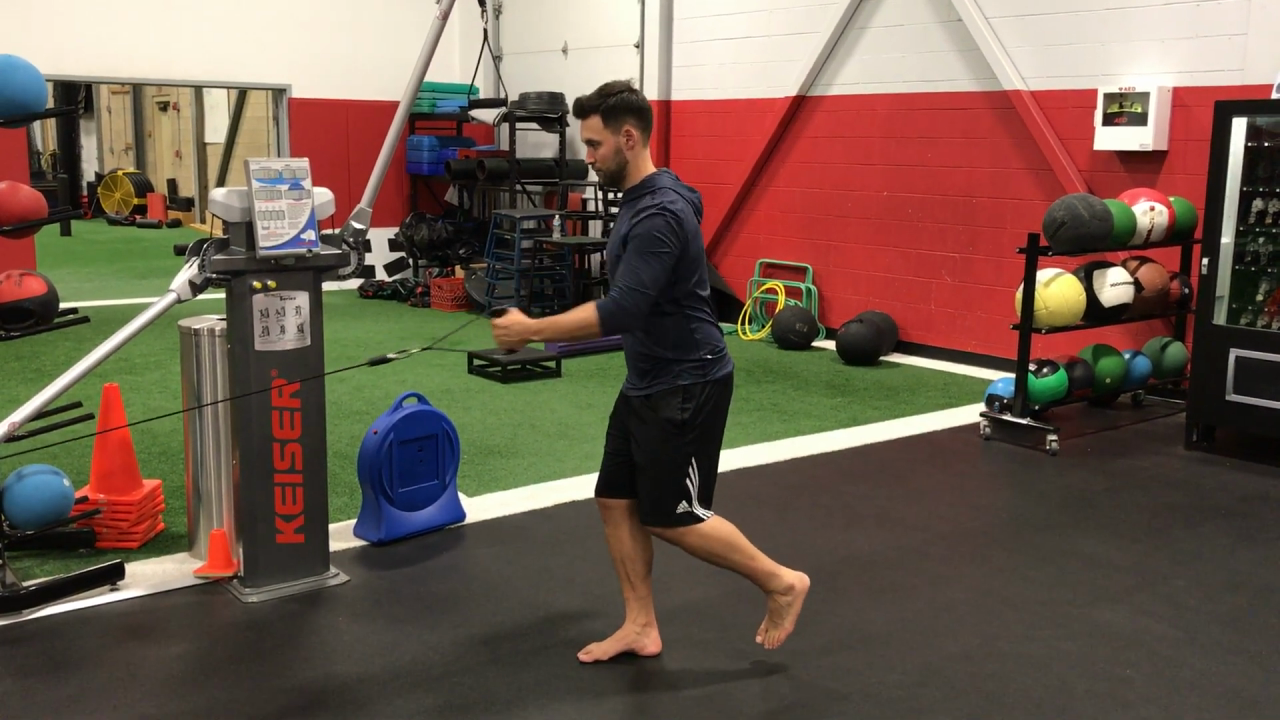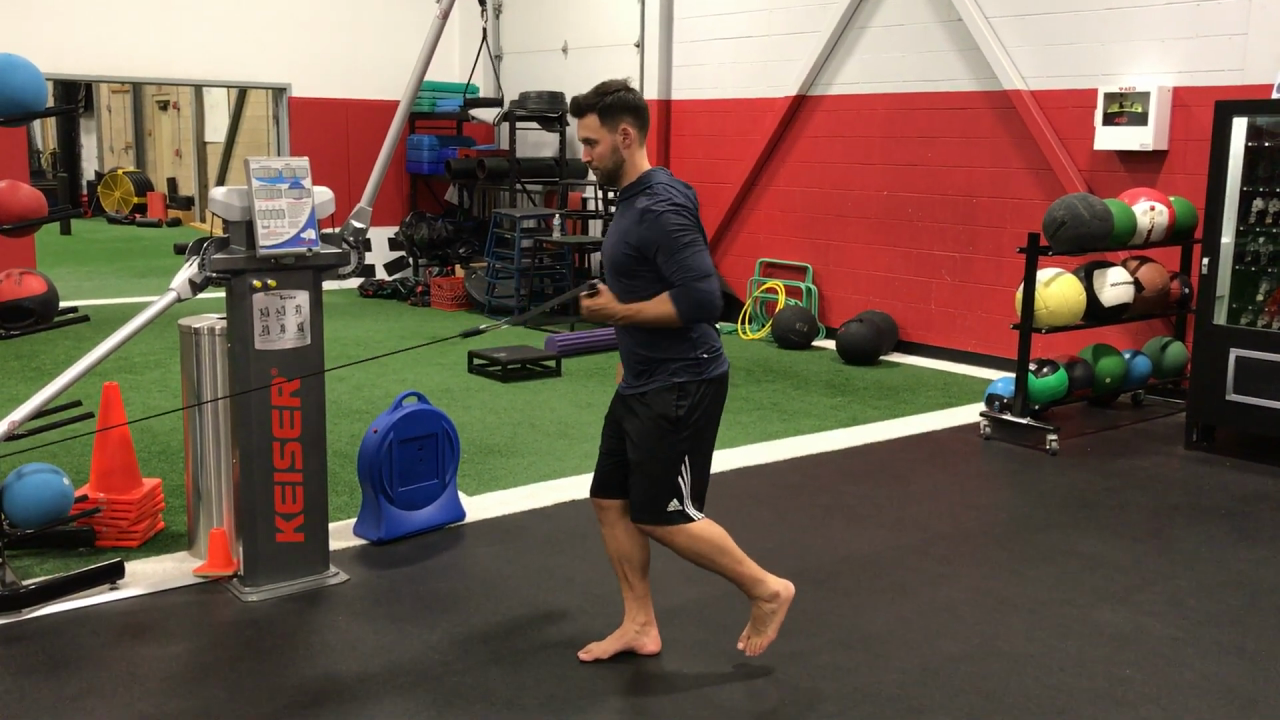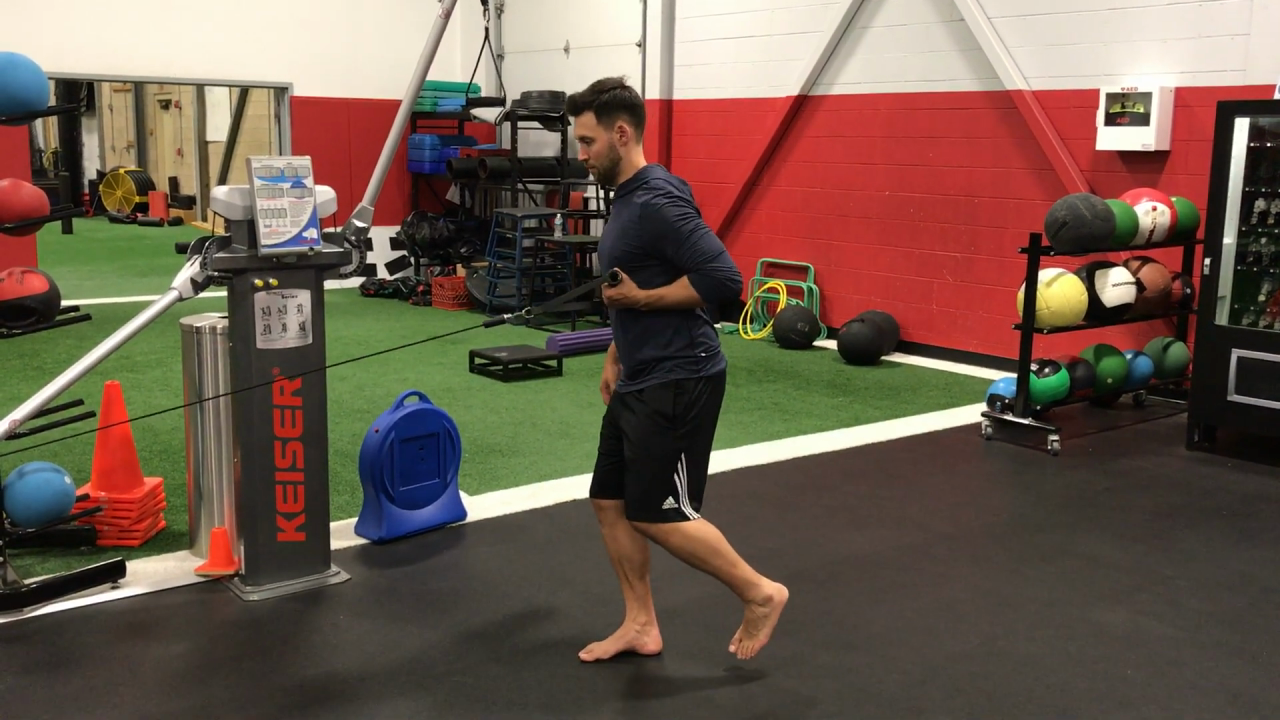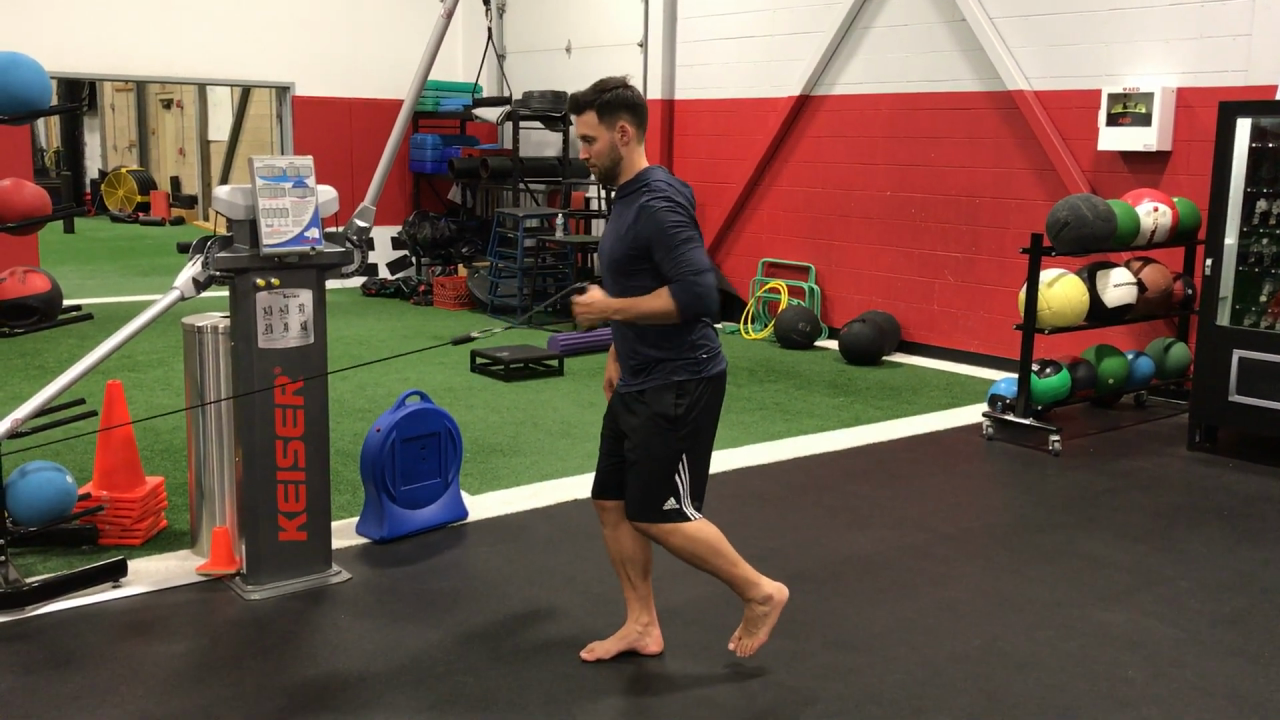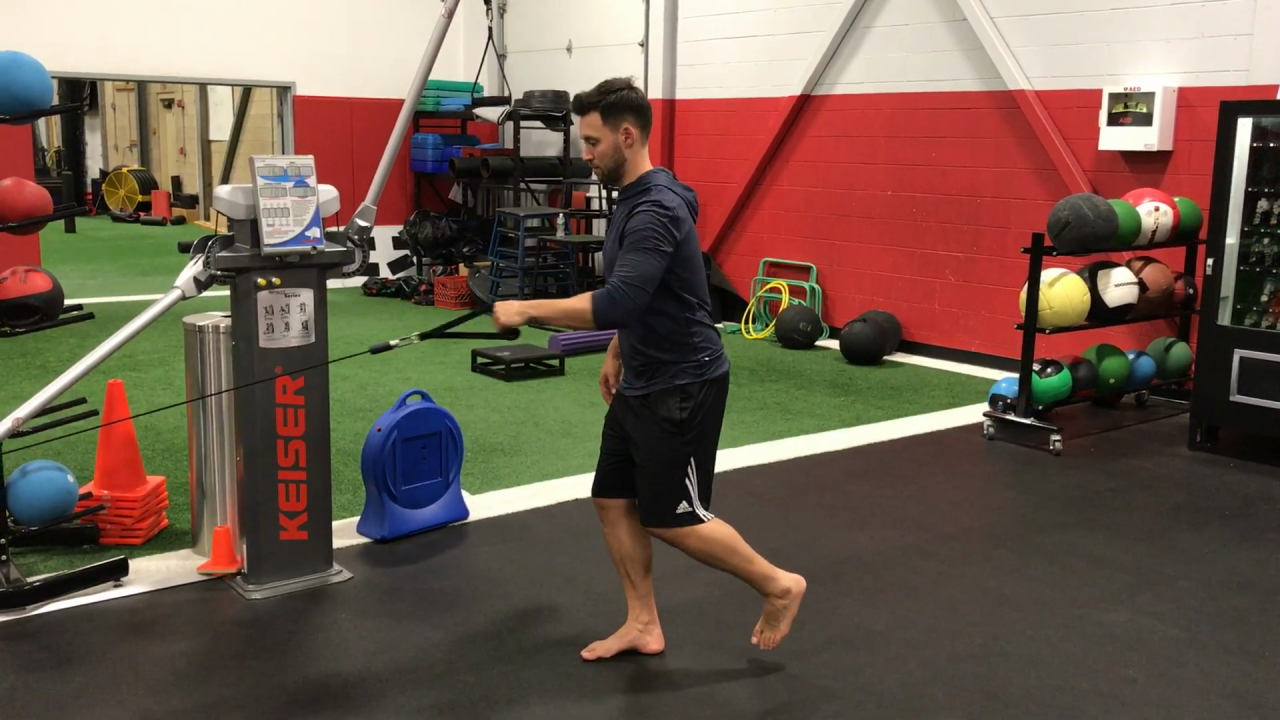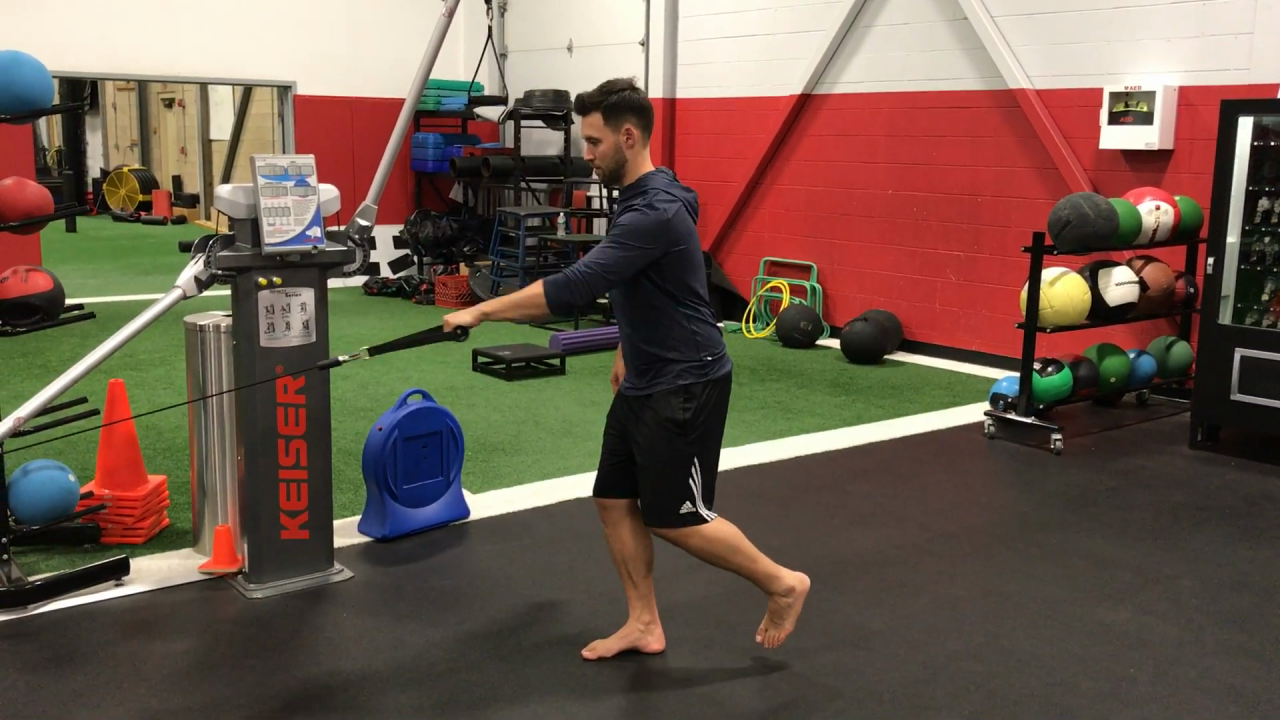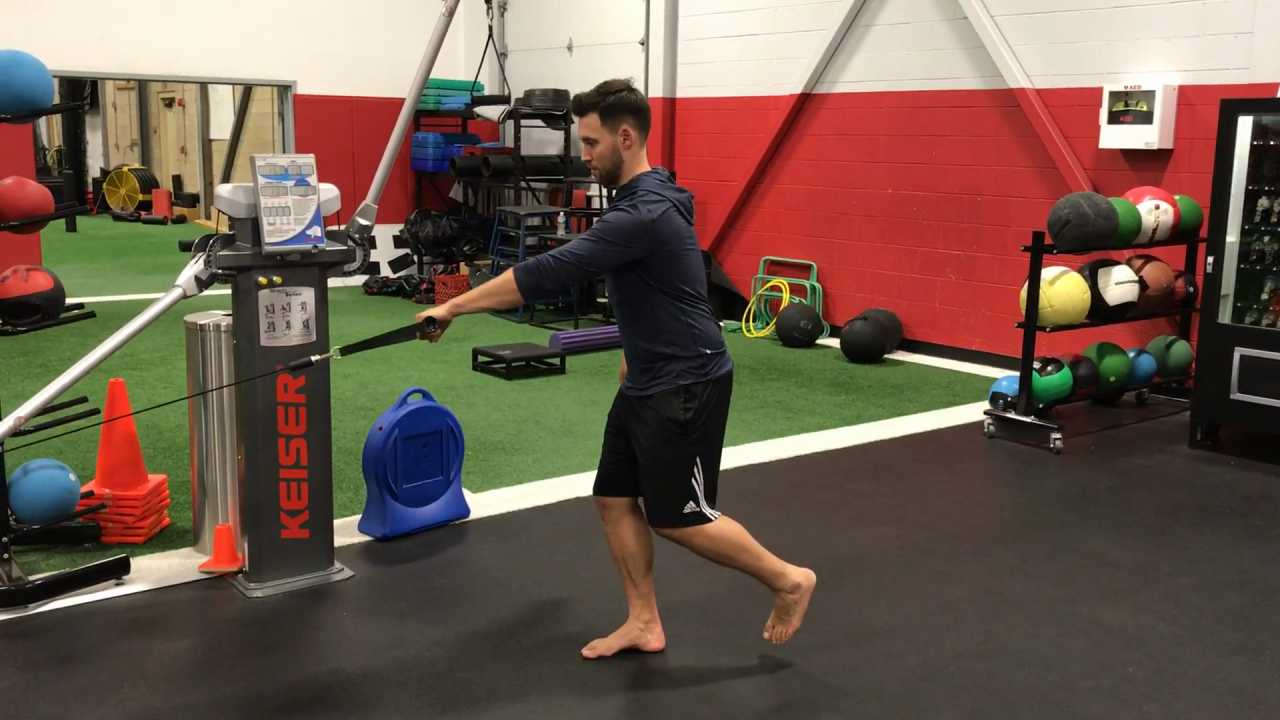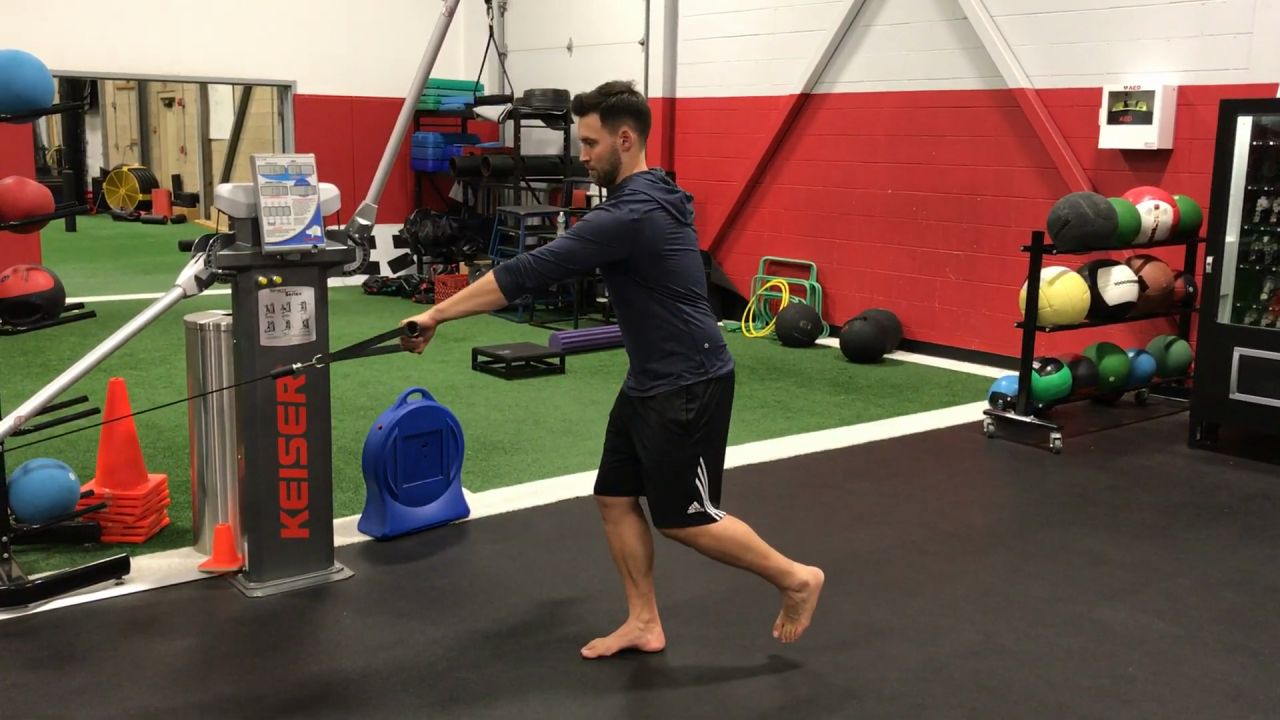
dt=0.3s
person 1, frame 1
left shoulder: (659, 212)
right shoulder: (640, 200)
left elbow: (621, 311)
left wrist: (531, 329)
left hip: (686, 384)
right hip: (650, 380)
left knee: (673, 517)
right knee: (616, 502)
left ankle: (782, 583)
right ankle: (641, 627)
person 1, frame 2
left shoulder: (661, 209)
right shoulder: (633, 201)
left elbow: (702, 301)
left wrist: (619, 312)
right wrist: (629, 356)
left hip: (681, 384)
right hip: (645, 380)
left knee: (662, 516)
right knee: (611, 502)
left ankle: (766, 591)
right ankle: (640, 626)
person 1, frame 3
left shoulder: (658, 202)
right shoulder: (629, 198)
left elbow: (722, 279)
left wrist: (642, 298)
right wrist: (614, 356)
left hip: (678, 380)
right hip: (640, 379)
left knee: (658, 514)
right knee: (610, 502)
left ankle: (759, 593)
right ankle: (641, 626)
person 1, frame 4
left shoulder: (658, 205)
right shoulder: (629, 198)
left elbow: (696, 296)
left wrist: (609, 309)
right wrist: (617, 352)
left hip: (679, 383)
right hip: (641, 381)
left knee: (659, 515)
right knee: (612, 503)
left ankle: (761, 593)
right ankle: (642, 625)
person 1, frame 5
left shoulder: (655, 209)
right shoulder: (632, 199)
left elbow: (619, 302)
left wrist: (529, 309)
right wrist: (616, 353)
left hip: (682, 385)
right hip: (643, 382)
left knee: (673, 518)
right knee: (613, 502)
left ankle: (777, 586)
right ankle: (643, 625)
person 1, frame 6
left shoulder: (653, 212)
right shoulder: (639, 200)
left elbow: (574, 288)
left wrist: (480, 312)
right wrist: (625, 353)
left hip: (685, 386)
right hip: (646, 381)
left knee: (675, 519)
right knee: (615, 501)
left ankle: (782, 584)
right ankle: (644, 625)
person 1, frame 7
left shoulder: (642, 213)
right shoulder: (641, 199)
left elbow: (549, 273)
left wrist: (454, 306)
right wrist: (635, 349)
left hip: (685, 384)
right hip: (650, 379)
left knee: (679, 517)
right knee: (615, 500)
left ankle: (788, 580)
right ankle: (644, 624)
person 1, frame 8
left shoulder: (629, 214)
right shoulder: (649, 198)
left elbow: (534, 270)
left wrist: (436, 314)
left hip: (687, 385)
right hip: (651, 379)
left knee: (684, 519)
right knee: (615, 498)
left ankle: (795, 579)
right ankle: (644, 624)
